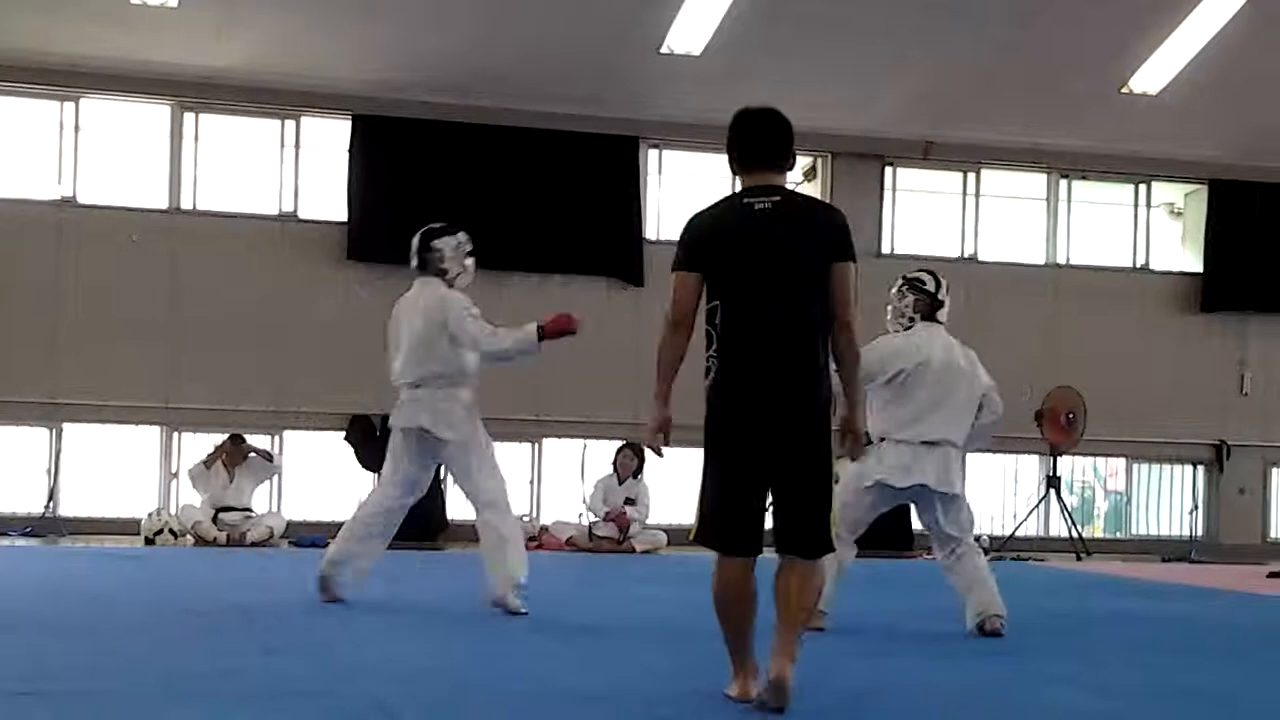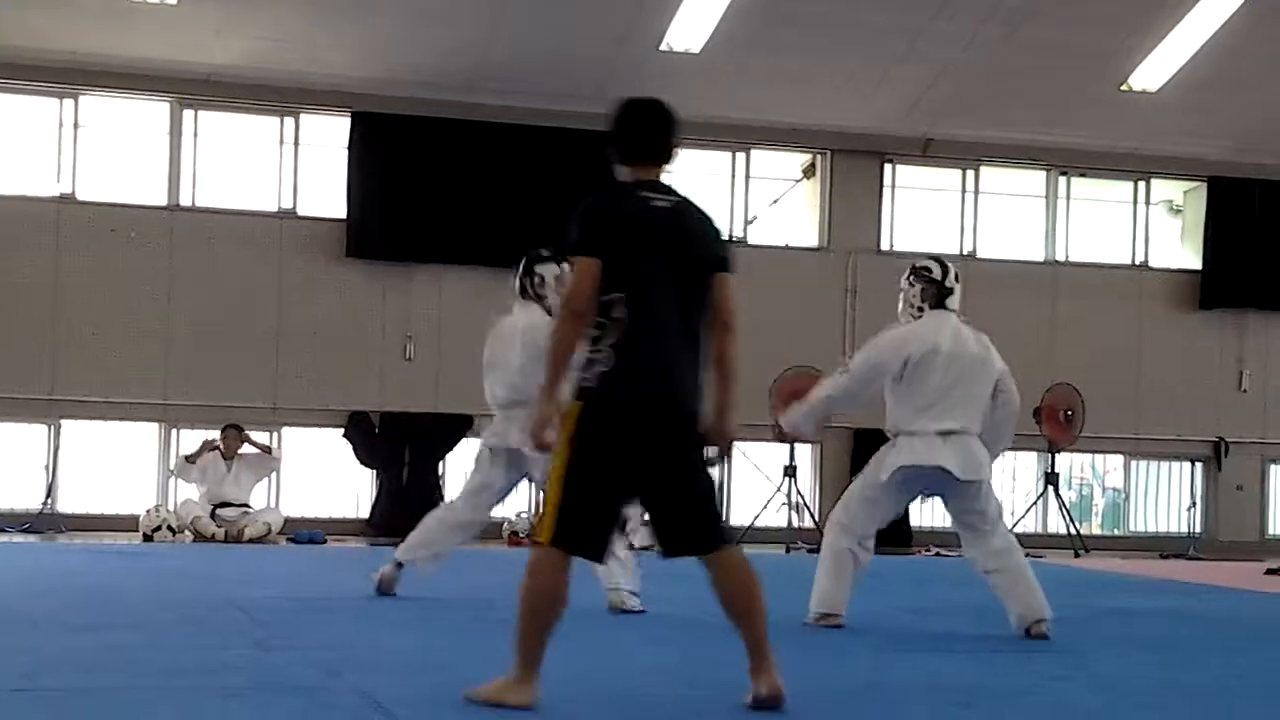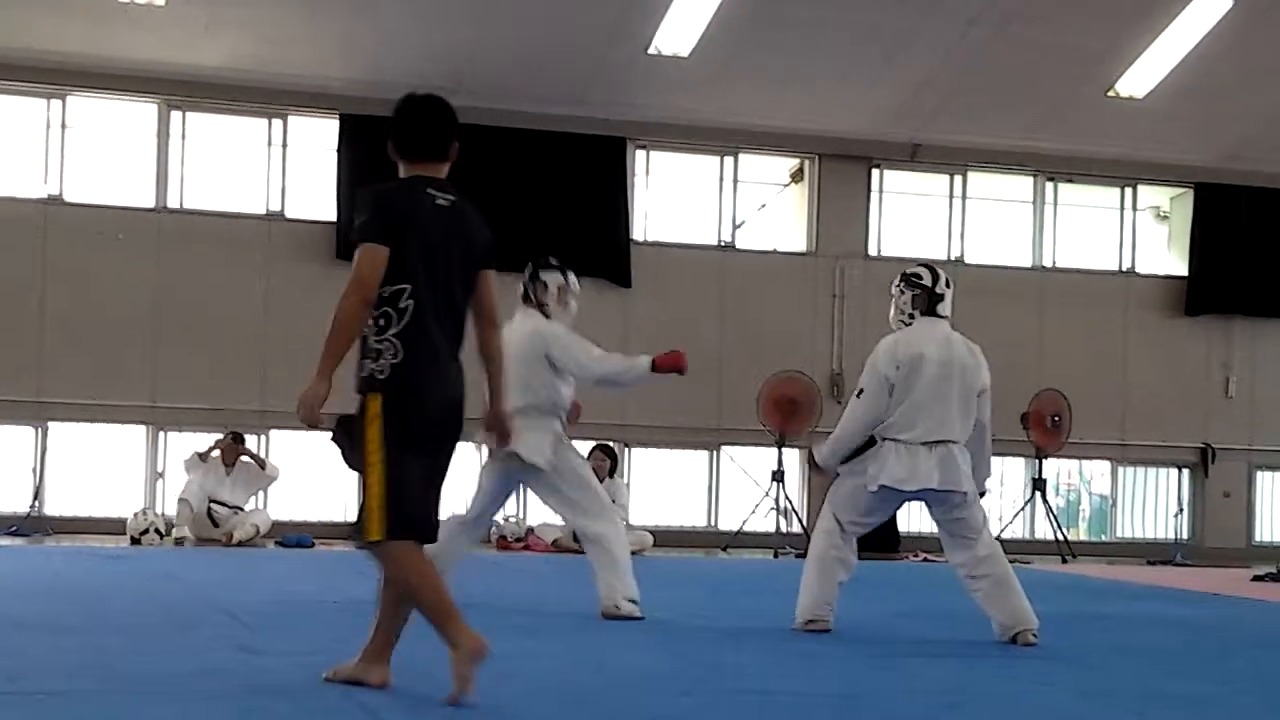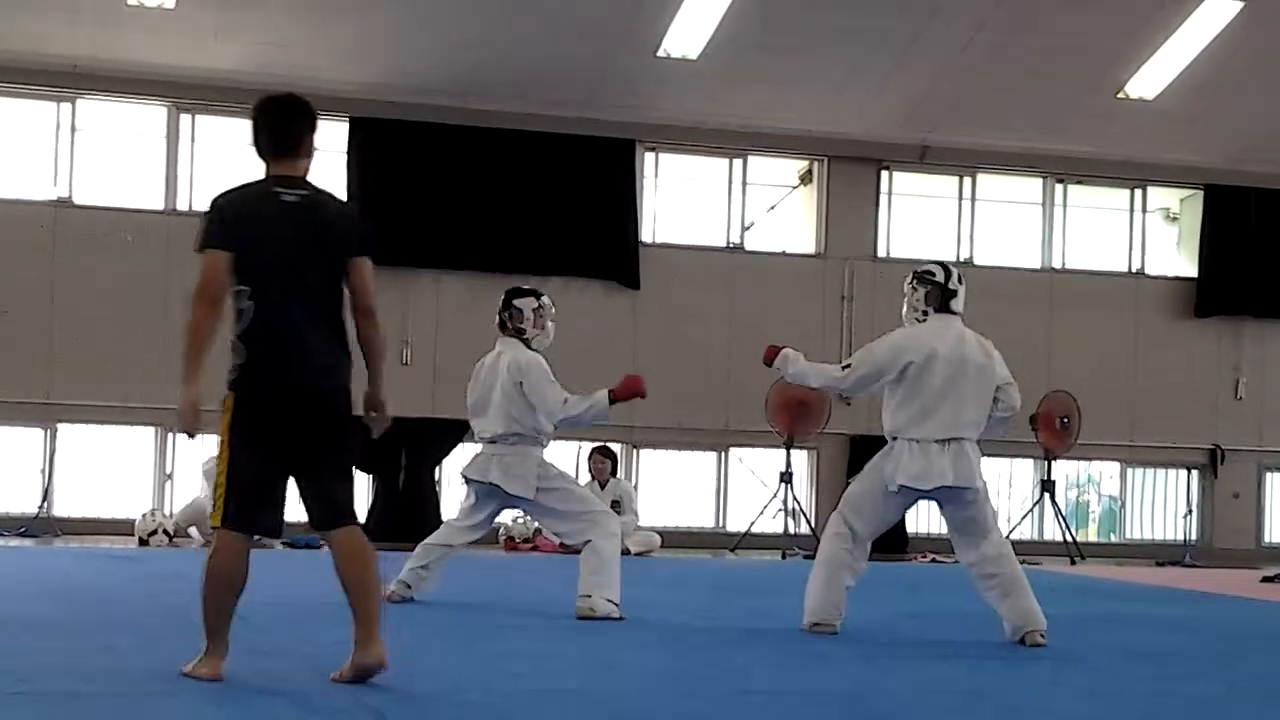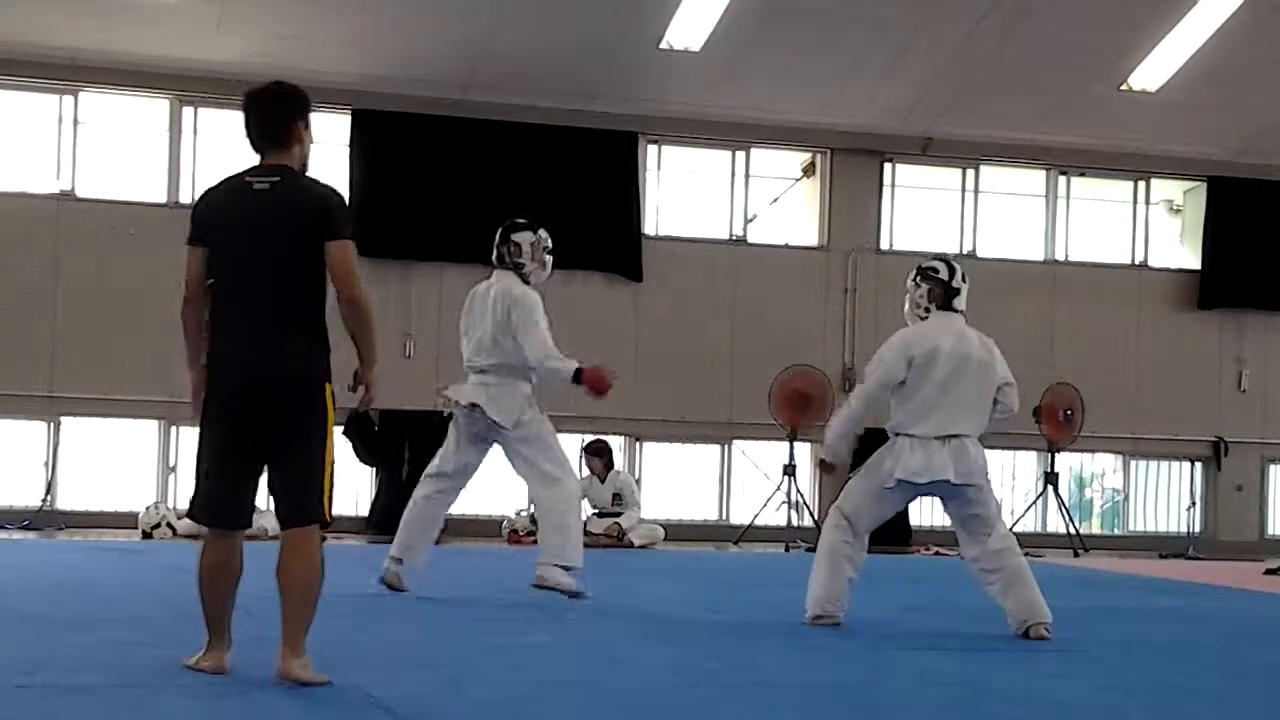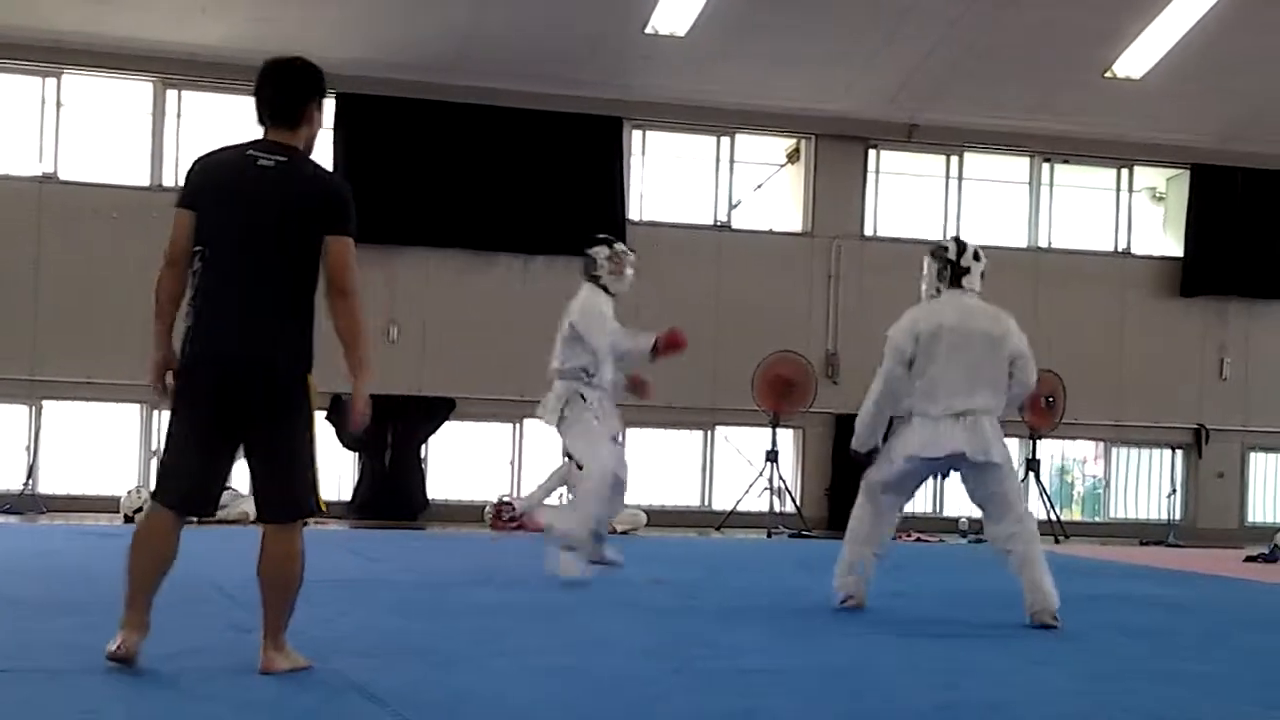
dt=0.7s
person 1, frame 1
left shoulder: (705, 226)
right shoulder: (828, 222)
left elbow: (679, 323)
right elbow: (844, 323)
left wrist: (661, 401)
right wrist: (851, 401)
left hip: (732, 407)
right hip: (803, 406)
left knee: (734, 551)
right knee: (803, 549)
left ankle: (742, 674)
right ankle: (782, 659)
person 1, frame 2
left shoulder: (601, 213)
right shoulder: (703, 225)
left elbow: (575, 313)
right elbow: (722, 326)
left wrist: (544, 397)
right wrist: (721, 411)
left hip: (610, 401)
right hip: (676, 407)
left knee: (554, 543)
right knee: (712, 542)
left ankle: (522, 679)
right ankle: (765, 672)
person 1, frame 3
left shoulder: (387, 202)
right shoulder: (472, 221)
left elbow: (360, 294)
right elbow: (487, 320)
left wrist: (322, 377)
right wrist: (497, 401)
left hip: (394, 387)
right hip: (444, 392)
left knee: (393, 534)
right knee: (403, 533)
left ankle: (462, 639)
right ankle: (375, 659)
person 1, frame 4
left shoulder: (231, 209)
right shoulder: (340, 217)
left elbow: (207, 300)
right elbow: (366, 308)
left wrist: (190, 381)
right wrist: (377, 383)
left hip: (258, 389)
right hip: (326, 390)
left knee: (233, 528)
right knee: (340, 520)
left ankle: (213, 655)
right ankle: (368, 643)
person 1, frame 5
left shoulder: (213, 202)
right shoulder: (323, 202)
left elbow: (194, 297)
right elbow: (351, 296)
left wrist: (198, 368)
right wrist: (368, 365)
left hip: (231, 380)
right hip: (300, 380)
left knee: (224, 524)
right knee: (301, 523)
left ankle: (216, 648)
right ankle: (293, 653)
person 1, frame 6
left shoulder: (208, 170)
right shoulder: (326, 190)
left elbow: (175, 266)
right elbow: (342, 291)
left wrist: (162, 345)
right wrist: (358, 378)
left hip: (206, 360)
right hip: (280, 370)
left knee: (170, 502)
right knee: (284, 517)
left ankle: (130, 629)
right ankle: (275, 647)
person 2, frame 1
left shoulder: (896, 347)
right shoulder: (965, 357)
right elbow: (991, 409)
left hip: (892, 460)
right hip: (942, 466)
left knee: (834, 530)
right knee: (956, 544)
right ankle: (988, 613)
person 2, frame 2
left shoulder: (903, 338)
right shoulder: (980, 345)
left elbow: (847, 383)
right elbow: (1006, 405)
left wrist: (796, 419)
right wrist: (985, 454)
left hip: (909, 454)
right hip: (963, 457)
left knee: (848, 525)
right knee: (992, 539)
left ankle: (828, 609)
right ankle: (1033, 617)
person 2, frame 3
left shoulder: (895, 346)
right shoulder: (971, 354)
left elbow: (865, 413)
right elbow: (980, 425)
left wrist: (826, 455)
right wrist: (978, 477)
left hip: (893, 462)
right hip: (948, 465)
left knee: (835, 525)
right knee: (975, 546)
left ankle: (815, 613)
right ankle: (1020, 625)
person 2, frame 4
left shoulder: (907, 341)
right shoulder: (984, 349)
left elbow: (844, 377)
right elbow: (1008, 402)
left wrist: (786, 361)
left hip: (907, 459)
right hip: (960, 463)
left knee: (847, 529)
right knee: (986, 544)
left ankle: (822, 616)
right ankle: (1029, 626)
person 2, frame 5
left shoulder: (909, 340)
right shoulder: (985, 347)
left elbow: (866, 397)
right elbow: (1007, 404)
left wrist: (833, 447)
left hip: (908, 455)
right hip: (962, 458)
left knee: (846, 522)
right knee: (991, 539)
left ankle: (825, 609)
right ankle: (1034, 619)
person 2, frame 6
left shoulder: (916, 320)
right shoulder: (1002, 324)
left elbow: (887, 386)
right elbow: (1024, 382)
left wrist: (863, 439)
left hip: (922, 432)
right hip: (980, 434)
left knee: (875, 500)
right knee: (1013, 522)
left ankle: (851, 587)
right ankle: (1042, 605)
person 3, frame 1
left shoulder: (403, 306)
right shoulder: (450, 302)
right elbow: (489, 343)
right wrist: (544, 331)
left hip: (411, 412)
right hip: (451, 411)
left knee: (390, 498)
right knee: (492, 499)
left ankle: (334, 567)
right ankle: (506, 587)
person 3, frame 2
left shoulder: (502, 330)
right shoulder: (545, 329)
left hip: (504, 435)
left knee: (466, 511)
left ankle: (394, 567)
right ankle: (618, 589)
person 3, frame 3
left shoulder: (510, 333)
right shoulder: (547, 332)
right elbow: (598, 367)
left wrist: (561, 401)
right wrist: (655, 363)
left hip: (509, 439)
right hip: (541, 441)
left knee: (474, 517)
right knee: (600, 519)
right ankle: (618, 599)
person 3, frame 4
left shoulder: (484, 365)
right shoulder: (528, 362)
right elbow: (562, 410)
right wrist: (614, 396)
left hip: (487, 463)
right hip: (524, 466)
left knee: (461, 528)
right knee: (601, 523)
left ankle: (403, 584)
right ankle: (595, 599)
person 3, frame 5
left shoulder: (477, 294)
right shoulder: (522, 296)
right elbow: (538, 353)
right wrist: (582, 375)
left hip: (474, 396)
right hip: (510, 399)
left knee: (440, 479)
right knee: (557, 481)
left ankle: (397, 562)
right ankle: (555, 565)
person 3, frame 6
left shoulder: (597, 304)
right shoulder: (590, 303)
right elbow: (615, 343)
left wrist: (622, 380)
right wrist: (657, 344)
left hip: (593, 403)
right hip: (577, 402)
left knee: (613, 477)
right knee: (599, 474)
left ankle: (588, 540)
right ankle: (568, 543)
